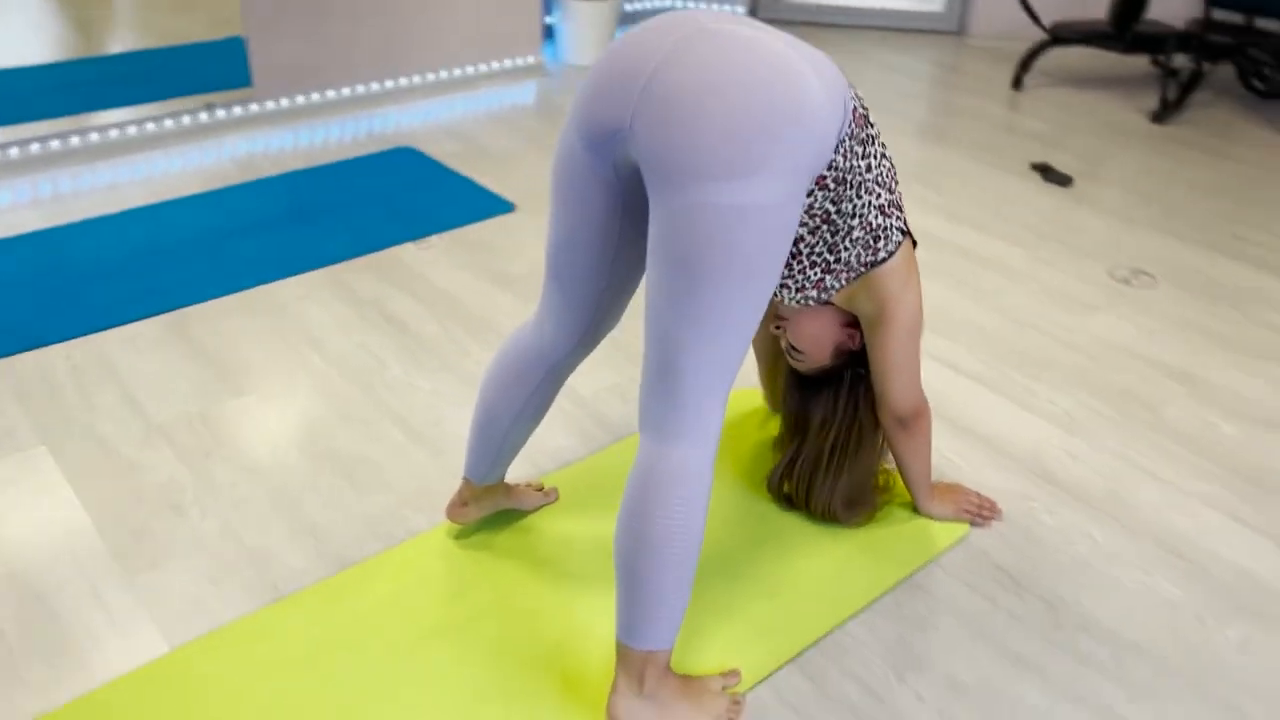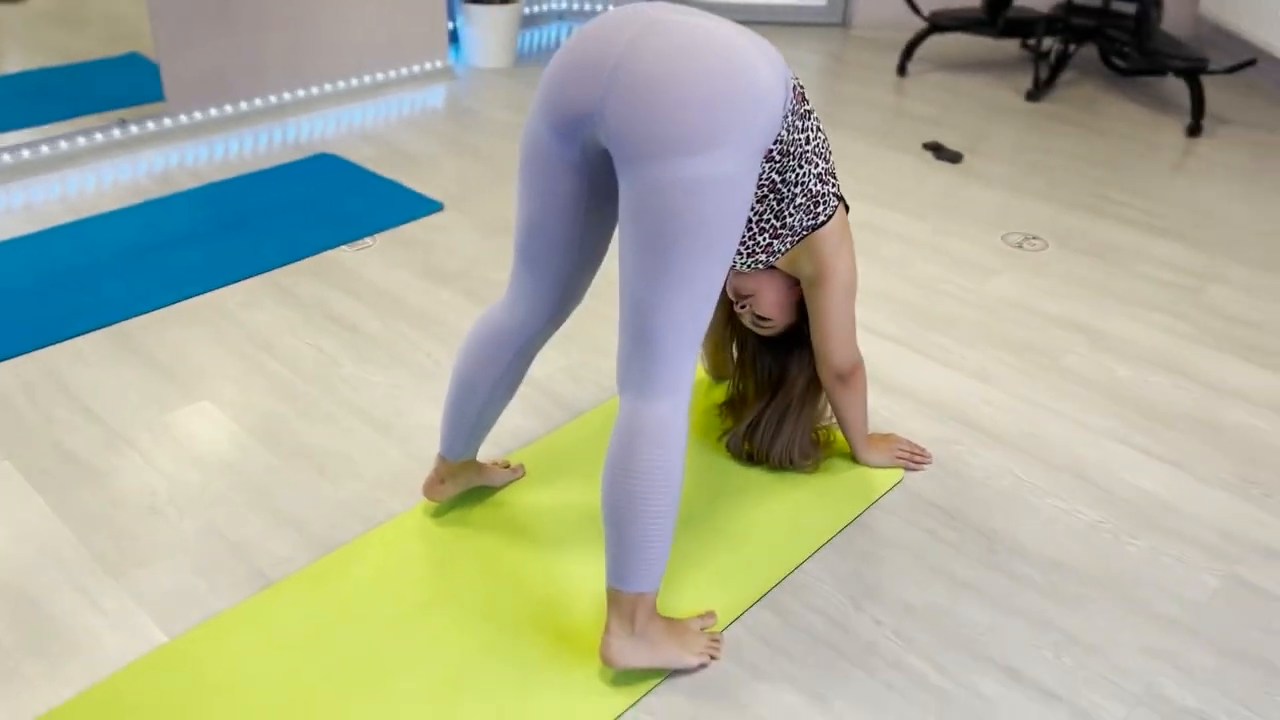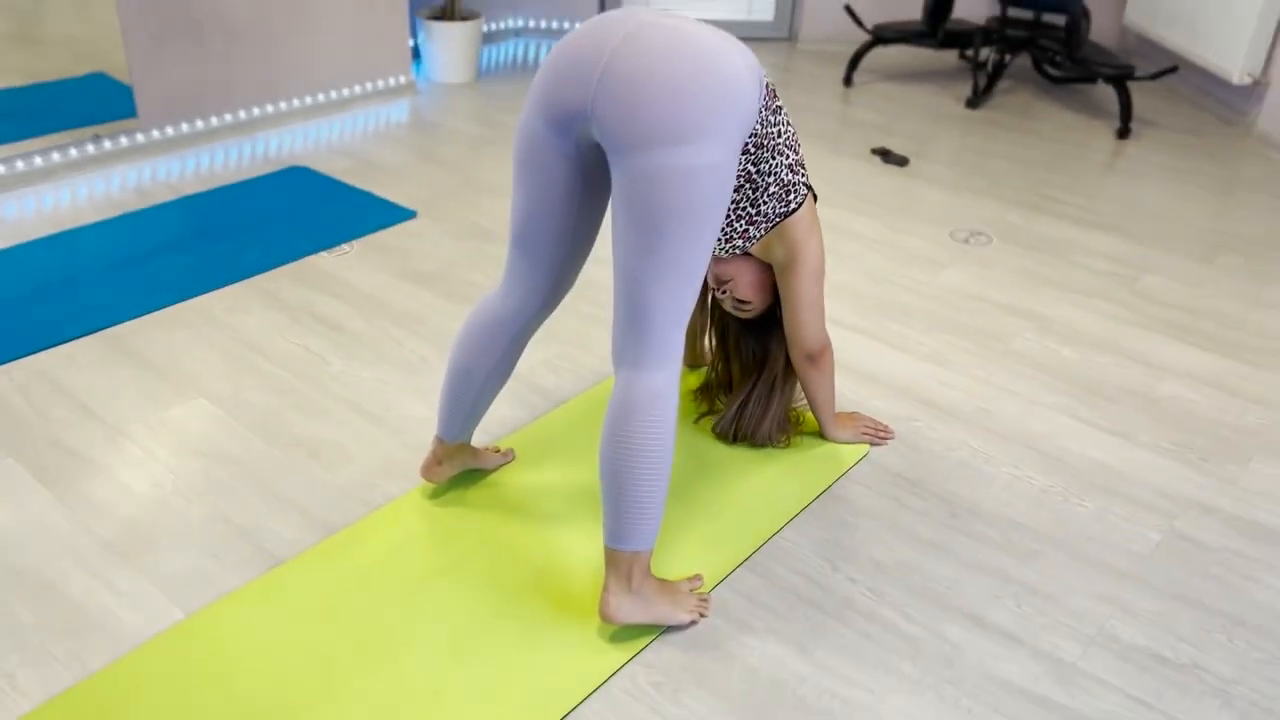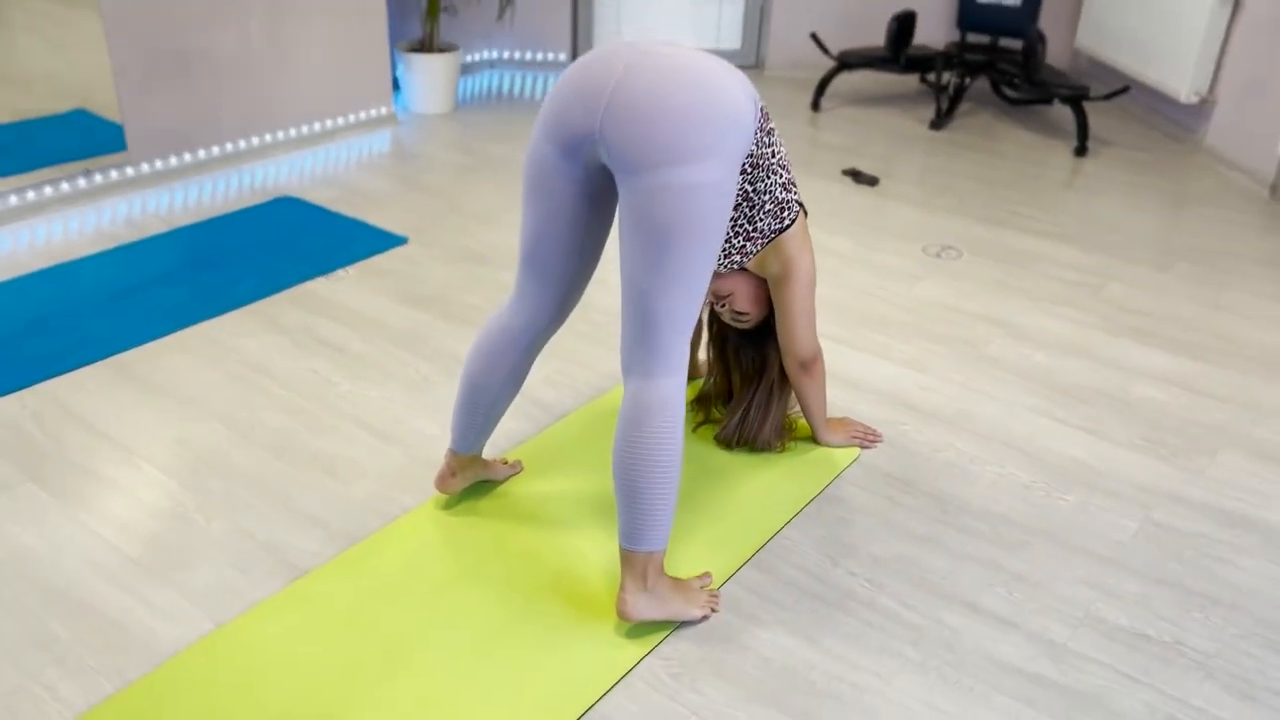
dt=0.4s
person 1, frame 1
right shoulder: (880, 277)
left elbow: (763, 318)
right elbow: (905, 412)
left wrist: (783, 405)
right wrist: (925, 494)
right hip: (740, 121)
left knee: (561, 328)
right knee: (682, 426)
left ankle: (477, 490)
person 1, frame 2
left shoulder: (750, 238)
right shoulder: (819, 242)
left elbow: (708, 306)
right elbow: (840, 366)
left wrist: (723, 368)
right wrist: (863, 444)
right hip: (695, 101)
left knee: (530, 306)
right knee: (656, 387)
left ankle: (451, 468)
right ankle: (632, 630)
person 1, frame 3
left shoulder: (720, 236)
right shoulder: (788, 230)
left elbow: (685, 296)
right elbow: (811, 349)
left wrist: (695, 357)
right wrist: (830, 421)
right hip: (684, 95)
left knee: (523, 294)
right knee: (647, 360)
left ankle: (447, 450)
right ankle: (628, 588)
person 1, frame 4
left shoulder: (713, 251)
right shoulder: (782, 246)
left elbow: (679, 315)
right elbow: (803, 356)
left wrist: (691, 371)
right wrist: (823, 427)
right hip: (687, 118)
left knee: (531, 309)
right knee: (654, 369)
right ankle: (643, 586)
